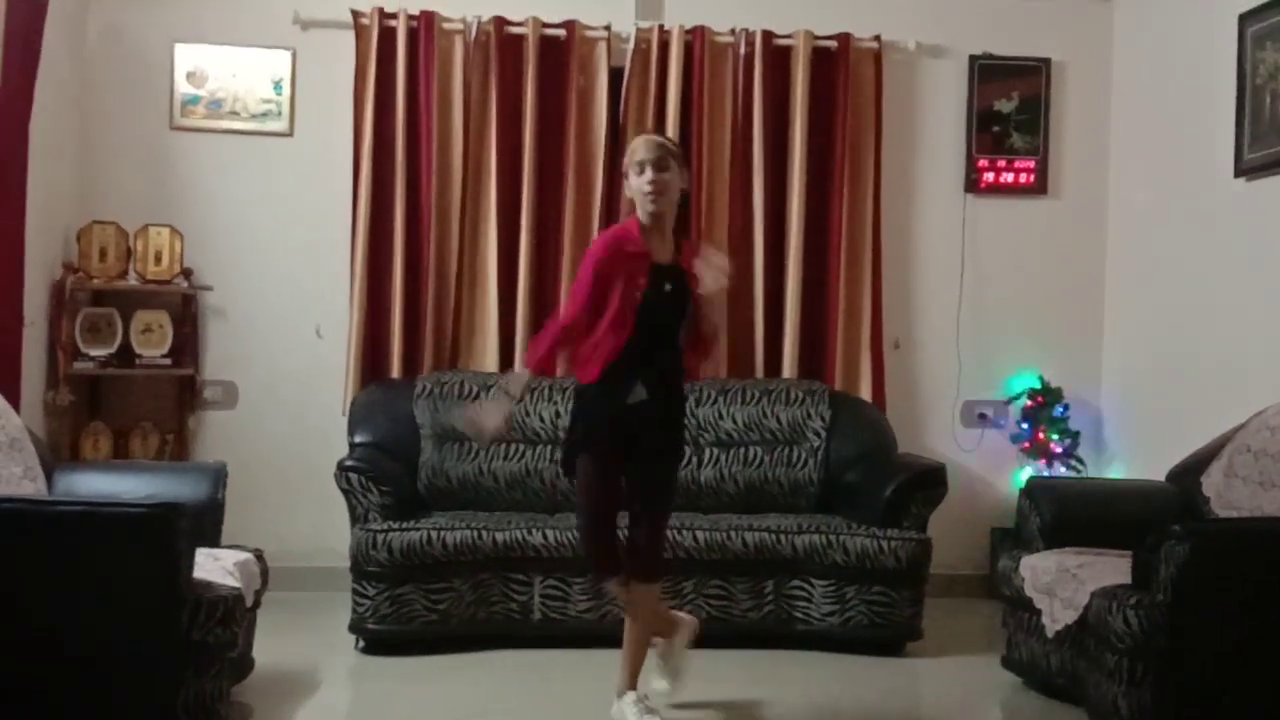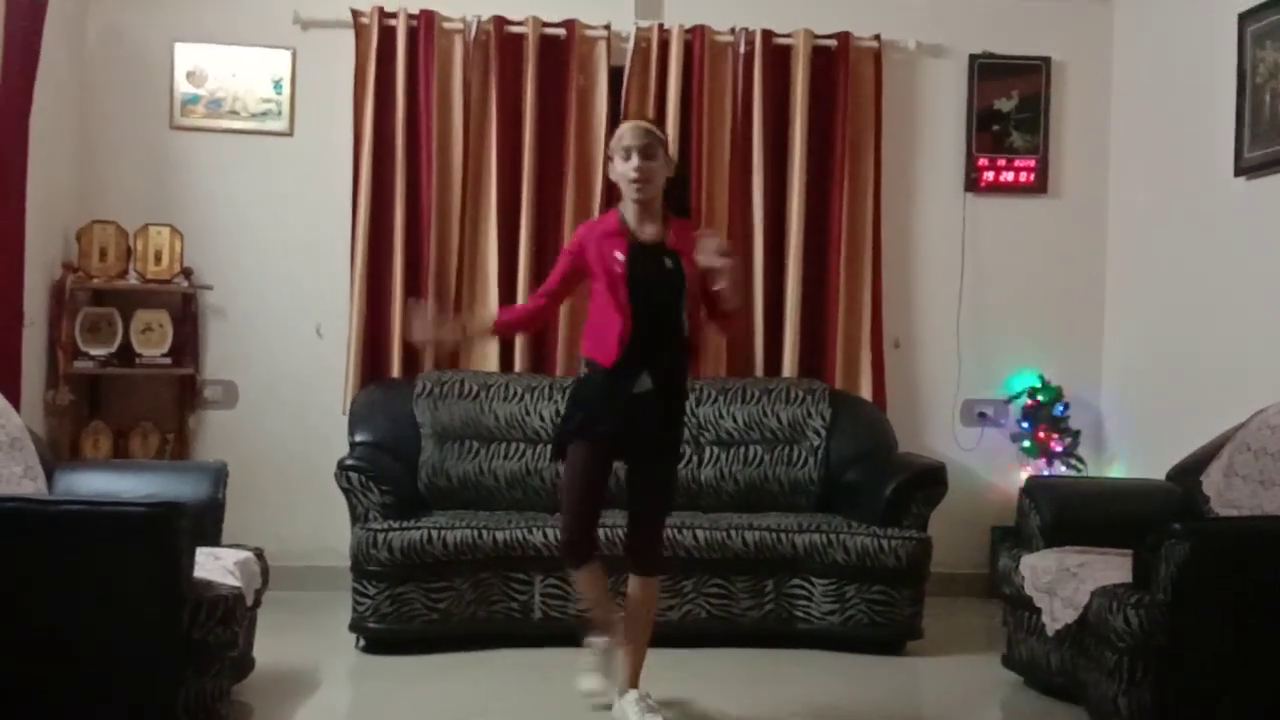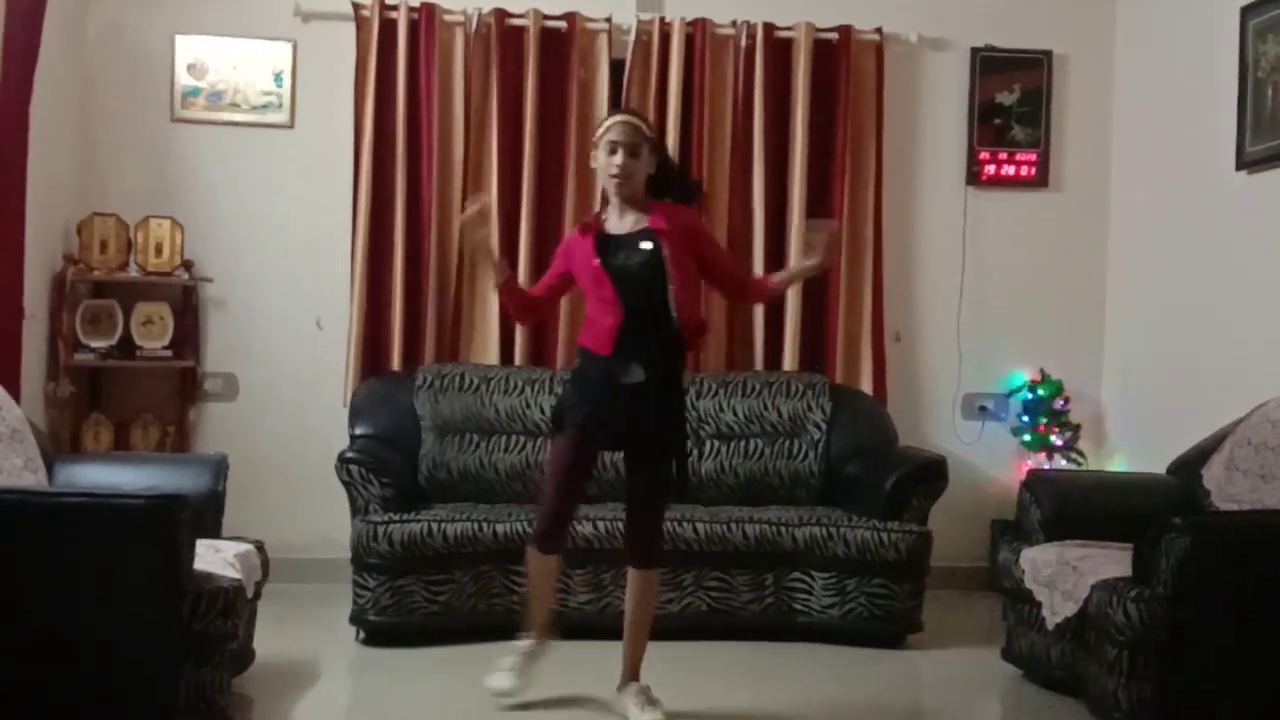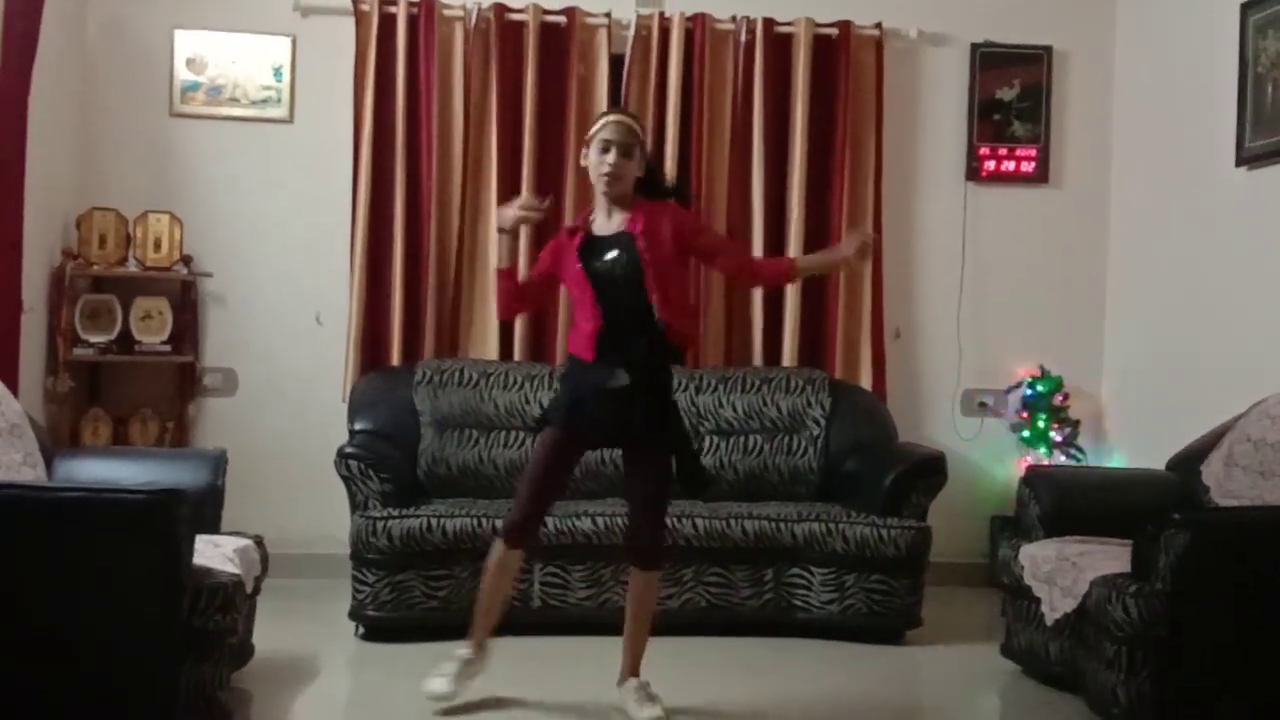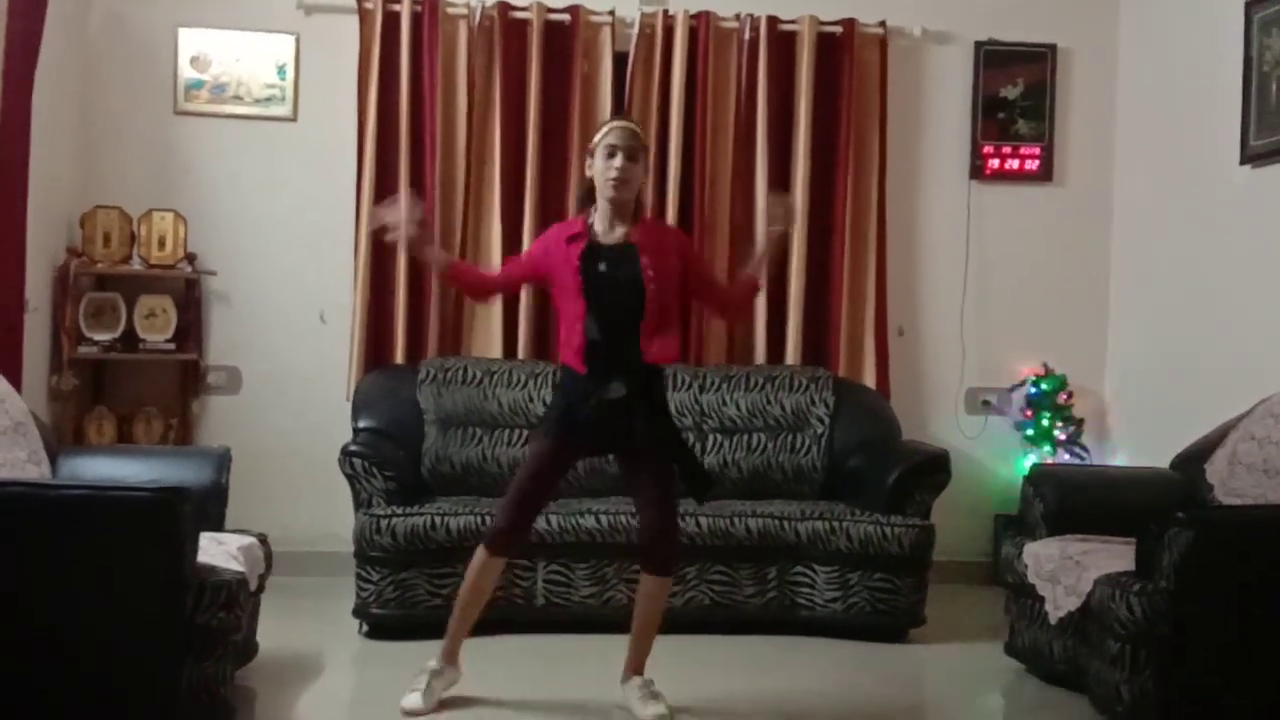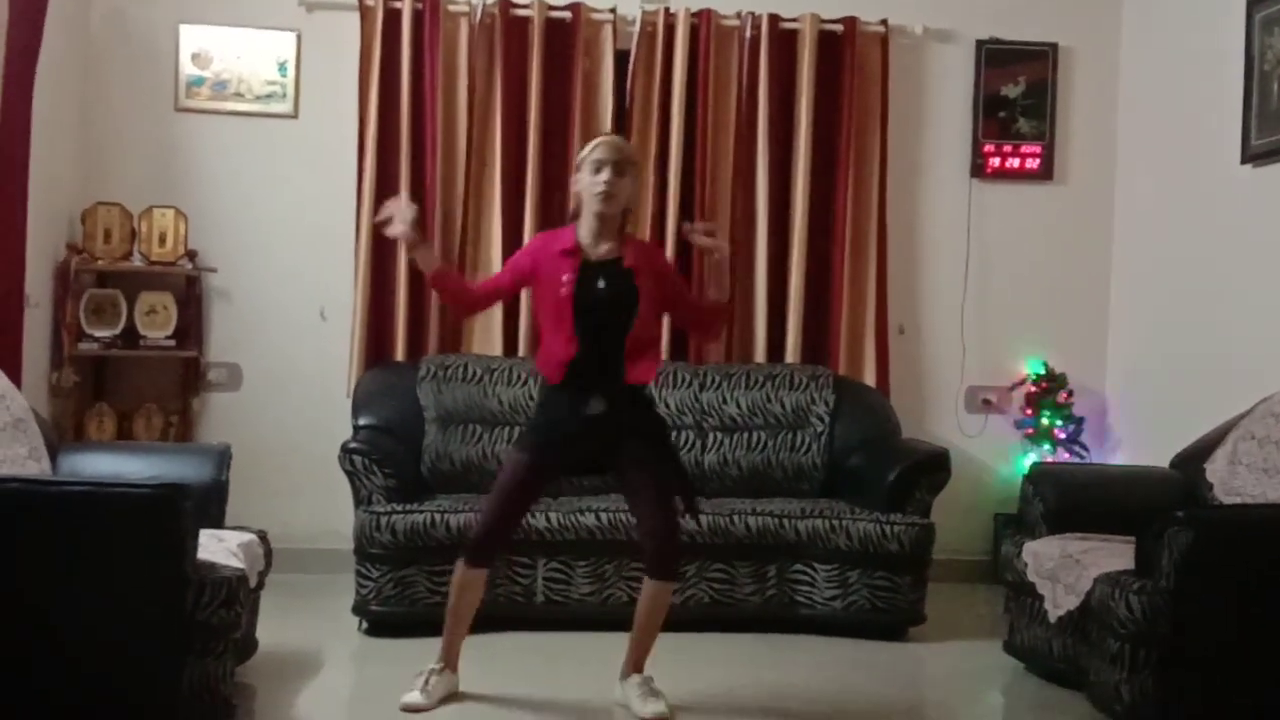
dt=0.1s
person 1, frame 1
left shoulder: (692, 255)
right shoulder: (615, 246)
left elbow: (699, 347)
right elbow: (570, 324)
left wrist: (709, 300)
right wrist: (510, 392)
left hip: (664, 412)
right hip: (605, 407)
left knee: (646, 550)
right knee: (598, 547)
right ankle: (667, 626)
person 1, frame 2
left shoulder: (688, 237)
right shoulder: (598, 236)
left elbow: (719, 312)
right elbow: (538, 308)
left wrist: (718, 278)
right wrist: (460, 329)
left hip: (662, 400)
right hip: (604, 391)
left knee: (646, 542)
right knee: (577, 536)
right ankle: (608, 631)
person 1, frame 3
left shoulder: (679, 222)
right shoulder: (581, 240)
left elbow: (747, 291)
right elbow: (532, 310)
left wrist: (807, 267)
right wrist: (488, 255)
left hip: (657, 391)
right hip: (594, 386)
left knee: (643, 536)
right knee: (549, 521)
right ankle: (534, 638)
person 1, frame 4
left shoulder: (674, 226)
right shoulder: (569, 240)
left elbow: (757, 272)
right elbow: (511, 305)
left wrist: (837, 256)
right wrist: (505, 238)
left hip: (648, 392)
right hip: (583, 388)
left knee: (645, 538)
right knee: (521, 521)
right ankle: (473, 650)
person 1, frame 5
left shoulder: (667, 243)
right shoulder: (561, 242)
left elbow: (731, 306)
right elbow: (487, 285)
left wrist: (767, 250)
right wrist: (425, 247)
left hip: (643, 404)
right hip: (578, 396)
left knee: (661, 543)
right knee: (505, 528)
right ankle: (446, 663)
person 1, frame 6
left shoulder: (648, 261)
right shoulder: (545, 253)
left elbow: (705, 323)
right elbow: (469, 299)
left wrist: (720, 266)
right wrist: (419, 250)
left hip: (628, 419)
right hip: (560, 414)
left knee: (665, 550)
right knee: (486, 537)
right ankle: (445, 668)
